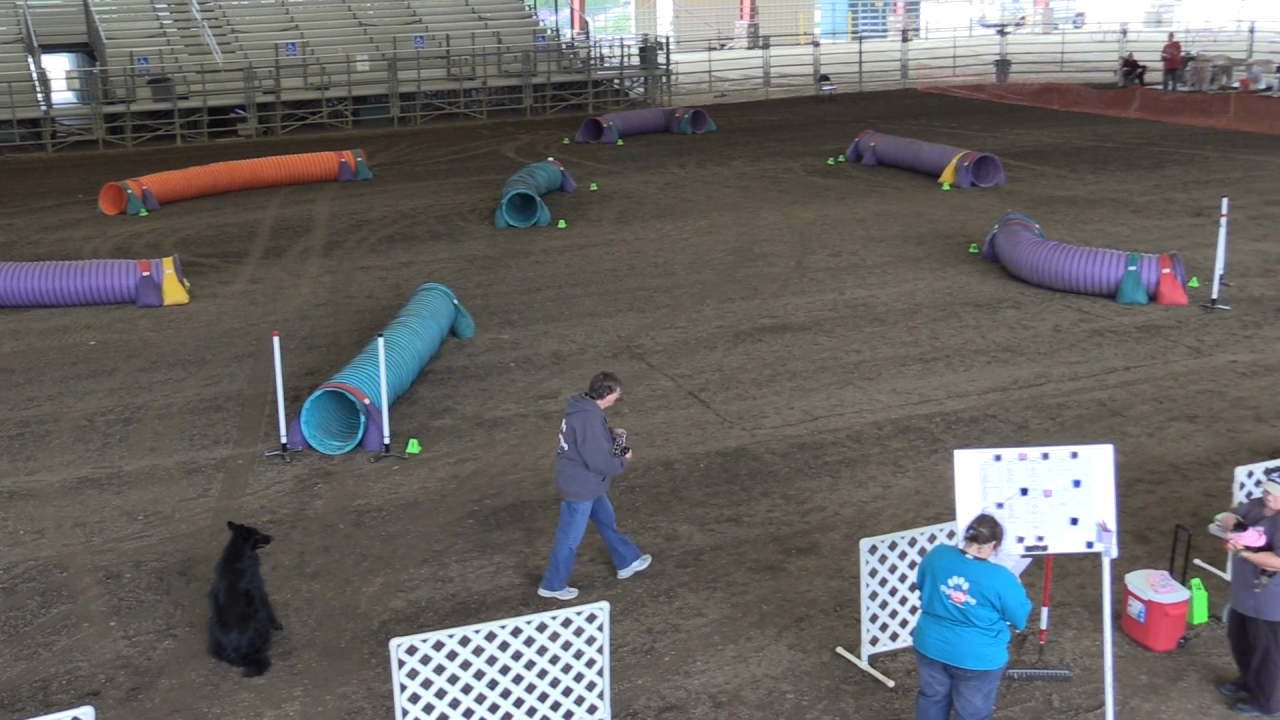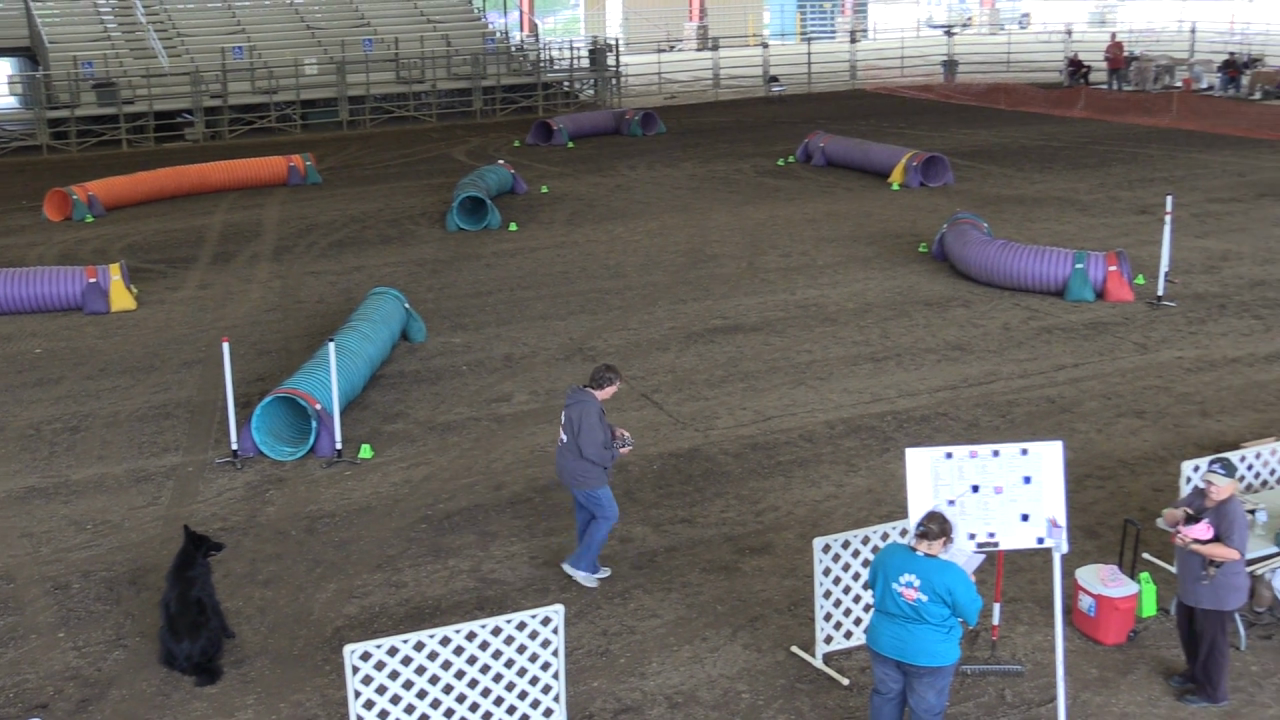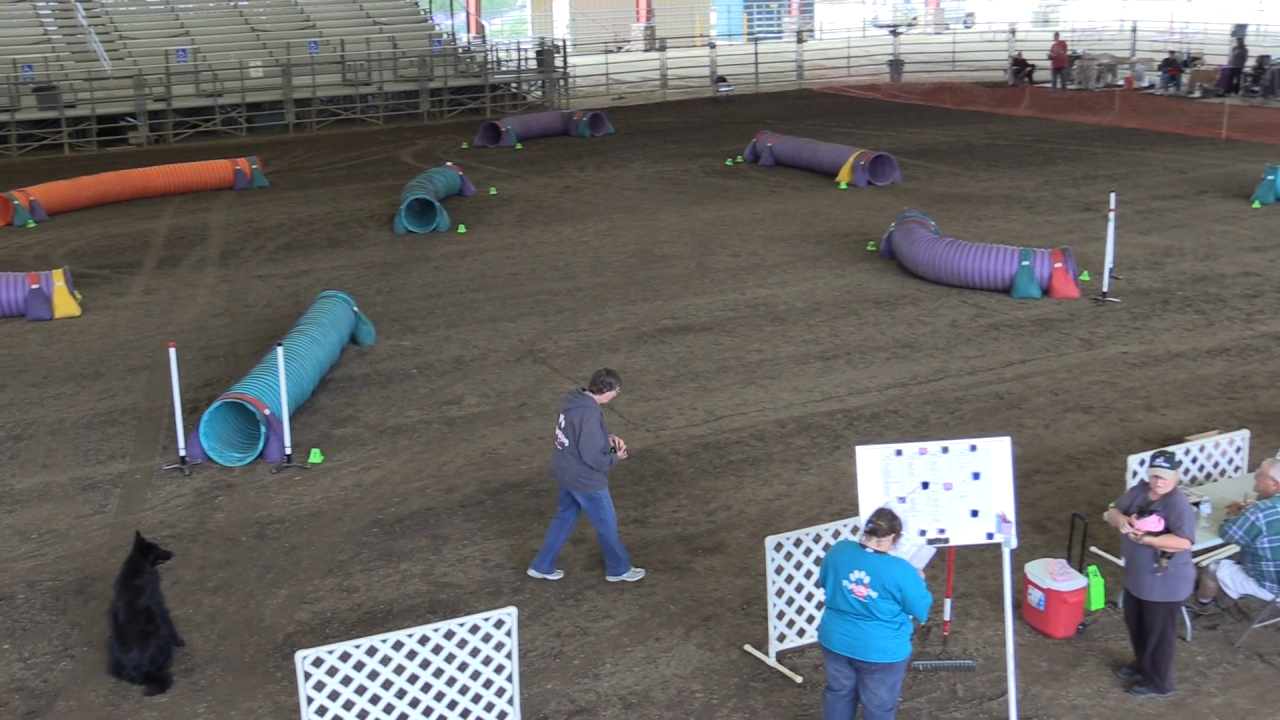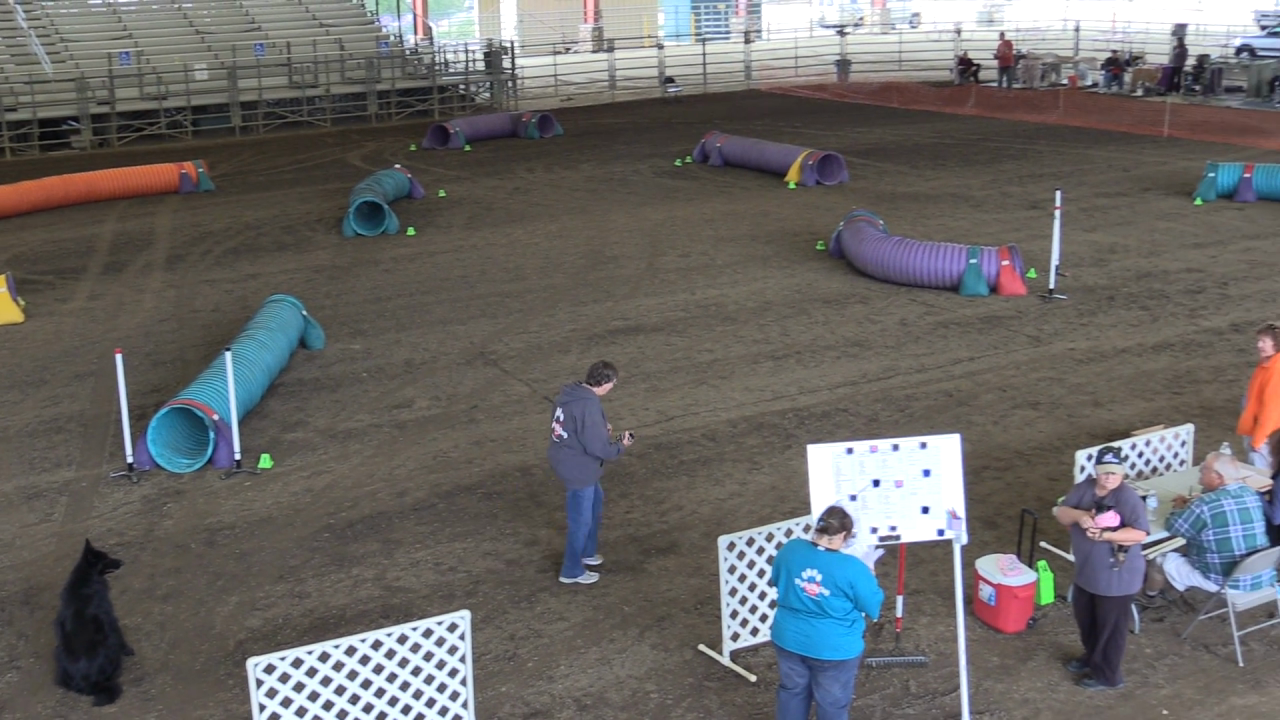
dt=0.3s
person 1, frame 1
right shoulder: (1257, 506)
right elbow: (1225, 520)
left wrist: (1244, 553)
right wrist: (1230, 520)
right hip: (1246, 594)
right knee: (1238, 638)
right ankle: (1247, 680)
person 1, frame 2
left shoulder: (1232, 512)
right shoulder: (1197, 496)
left elbow: (1232, 552)
right elbow: (1167, 516)
left wrist: (1193, 545)
right wrist: (1176, 515)
left hip: (1218, 591)
right hip: (1191, 584)
left knee: (1211, 640)
right knee: (1187, 630)
left ankle: (1212, 692)
right ankle: (1195, 672)
person 1, frame 3
left shoulder: (1178, 504)
right shoulder: (1138, 491)
left elbow: (1183, 541)
right elbow: (1112, 513)
left wrist: (1145, 539)
right wrist: (1120, 519)
left hip: (1165, 582)
right hip: (1137, 576)
left knee: (1159, 632)
right knee: (1135, 623)
left ankle: (1158, 682)
right ankle: (1142, 663)
person 1, frame 4
left shoulder: (1128, 497)
right shoulder: (1084, 488)
left elbow: (1139, 533)
right elbow: (1061, 513)
left wrist: (1105, 535)
right wrist: (1078, 515)
left hip: (1117, 576)
right hip: (1087, 571)
left knee: (1110, 626)
right knee: (1085, 617)
left ankle: (1107, 675)
right ankle: (1092, 656)
person 2, frame 1
left shoulder: (582, 408)
right shoulder: (590, 419)
right elbow: (598, 461)
left wrist: (612, 434)
right wrist: (622, 461)
left hip: (586, 480)
right hip: (581, 485)
left knee: (606, 519)
right knee: (571, 535)
left ankle: (627, 561)
right ankle: (552, 585)
person 2, frame 2
left shoulder: (580, 399)
right shoulder: (587, 409)
right elbow: (592, 451)
left wrist: (613, 431)
right wrist: (616, 453)
left hip: (574, 470)
right hip: (585, 475)
left knee: (587, 518)
right knee: (609, 515)
left ankle: (588, 566)
right ankle: (580, 565)
person 2, frame 3
left shoulder: (575, 401)
right shoulder: (589, 414)
right elbow: (592, 457)
left wrist: (607, 436)
right wrist: (615, 457)
left hip: (566, 472)
right hip: (585, 479)
left knee: (565, 517)
right knee: (607, 521)
left ankle: (542, 566)
right ankle: (619, 569)
person 2, frame 4
left shoulder: (570, 393)
right shoulder: (589, 406)
right elbow: (599, 448)
left wrist: (600, 427)
right wrist: (621, 445)
left hip: (564, 461)
right hip: (578, 469)
left knee: (595, 502)
right knee: (580, 518)
left ankle: (586, 552)
right ankle: (571, 571)
person 3, frame 1
left shoulder: (936, 555)
right shoulder: (1001, 578)
left elbow: (922, 587)
right elbow: (1019, 619)
right wrist: (1015, 588)
left hip: (931, 646)
right hip: (976, 659)
left knee: (932, 697)
person 3, frame 2
left shoulder: (888, 553)
right shoulder: (951, 574)
left elbow: (874, 585)
right elbow: (971, 615)
right wrist: (969, 585)
left hip: (885, 644)
right hip: (929, 656)
left knee: (886, 695)
person 3, frame 3
left shoulder: (838, 551)
right shoulder: (901, 571)
left elbow: (824, 583)
right elbow: (921, 612)
right wrist: (919, 581)
left hip: (836, 641)
right hip: (881, 652)
left knee: (838, 692)
person 3, frame 4
left shoulder: (790, 549)
right shoulder: (852, 568)
left elbow: (776, 581)
right elbow: (873, 609)
right wrist: (870, 579)
left hip: (789, 639)
right hip: (833, 650)
left knee: (792, 691)
